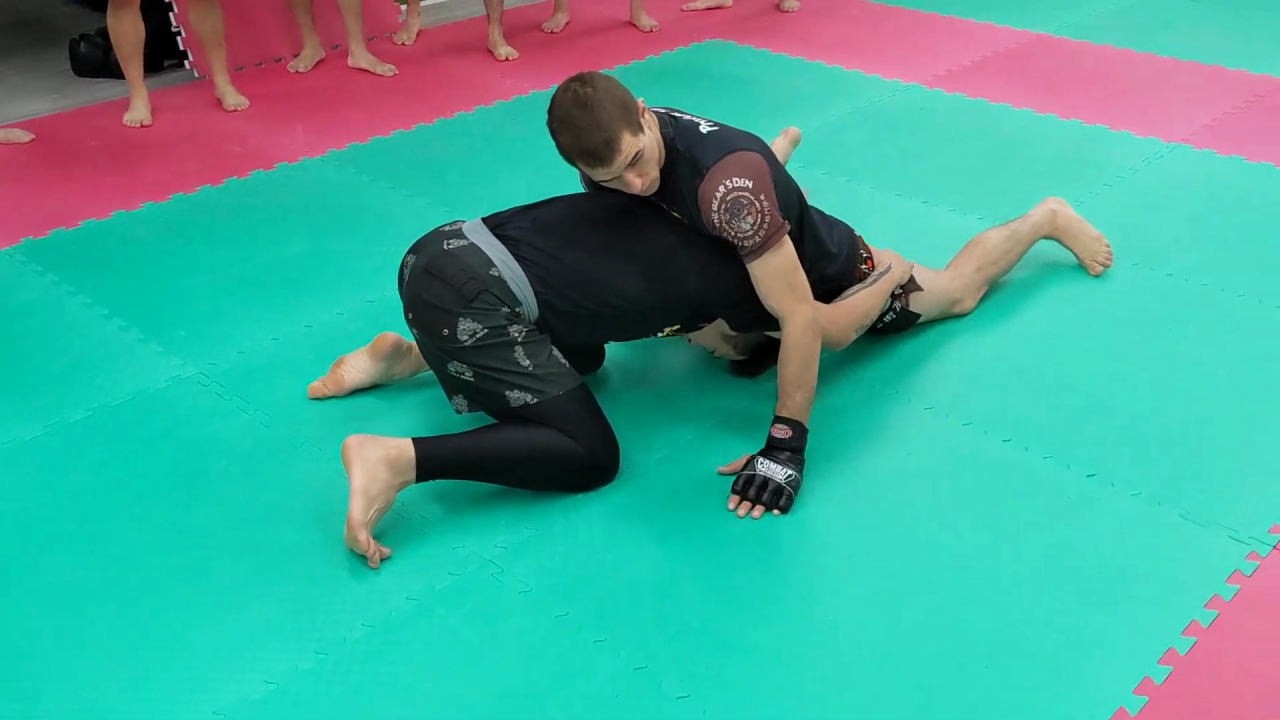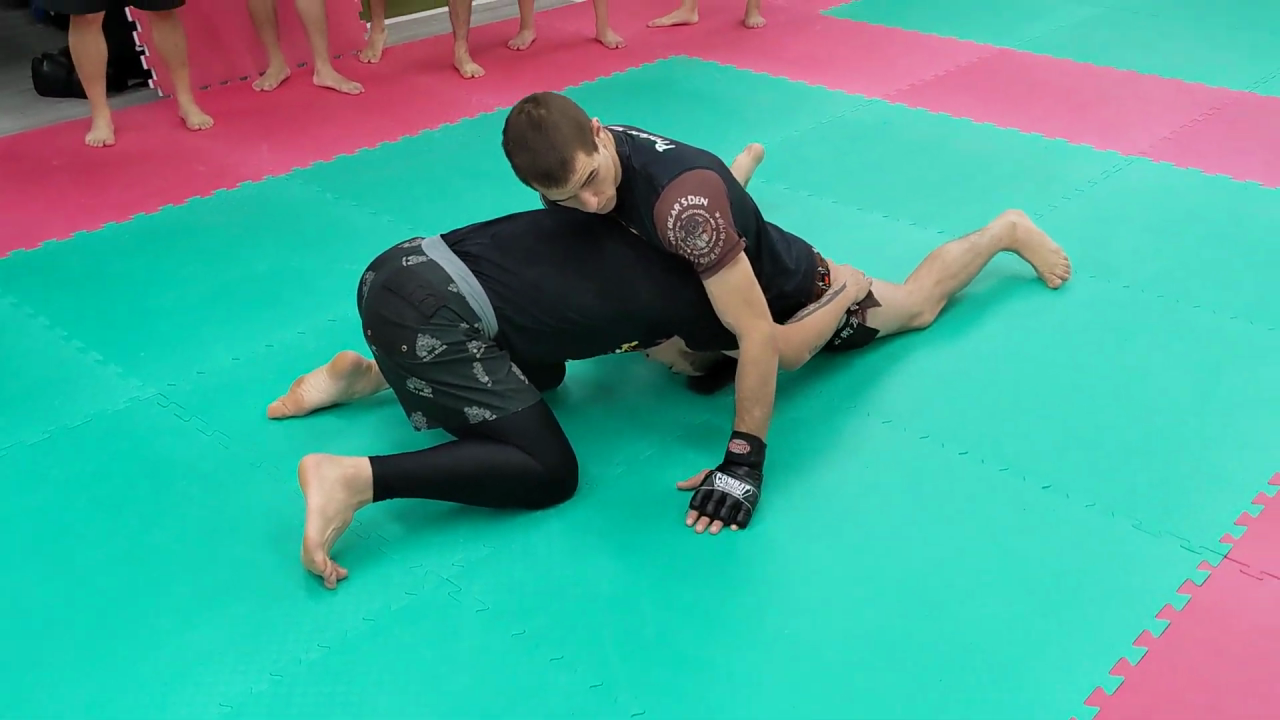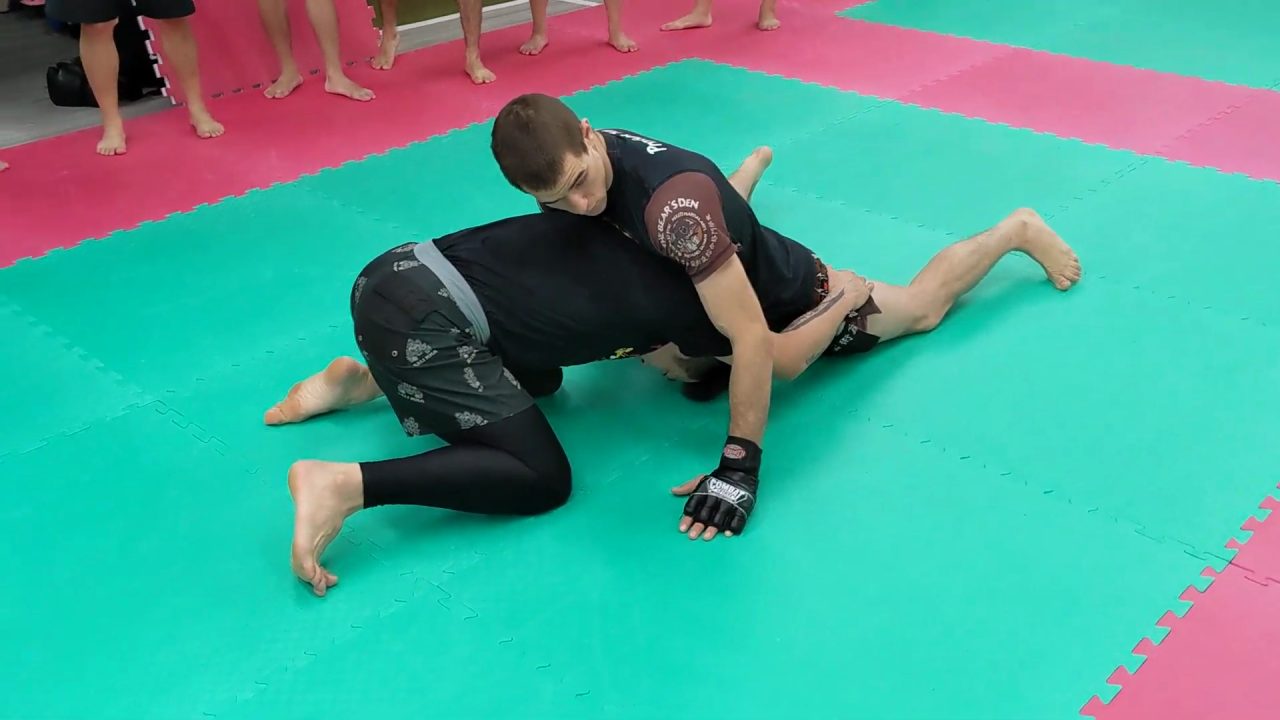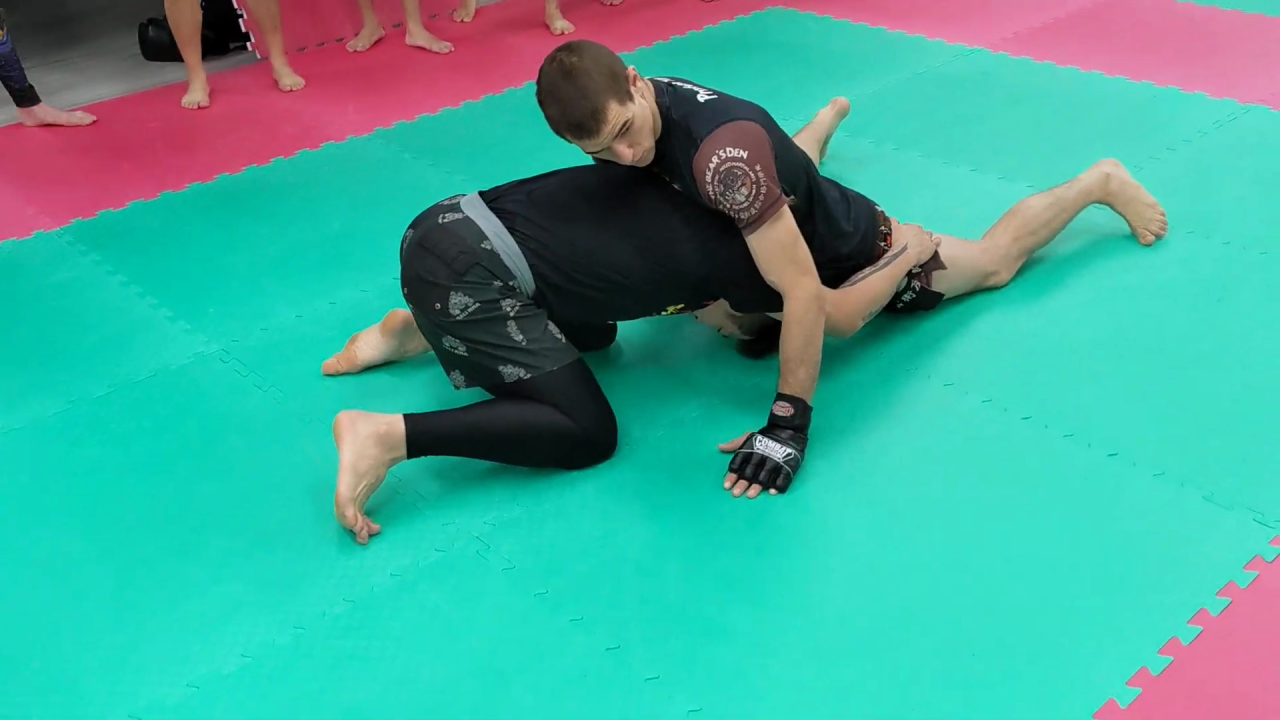
dt=0.5s
person 1, frame 1
left shoulder: (664, 208)
right shoulder: (722, 275)
right elbow: (826, 332)
right wrist: (893, 275)
left hip: (445, 247)
right hip: (473, 299)
left knee: (577, 358)
right knee: (586, 455)
left ankle: (402, 355)
right ankle: (395, 458)
person 1, frame 2
left shoulder: (621, 221)
right shoulder: (681, 293)
right elbow: (784, 350)
right wrist: (845, 291)
left hip: (405, 265)
right hip: (434, 312)
left knee: (539, 372)
right knee: (547, 470)
left ankle: (363, 373)
right ankle: (354, 477)
person 1, frame 3
left shoulder: (616, 233)
right shoulder: (676, 301)
right wrist: (847, 295)
left hip: (401, 269)
right hip: (424, 317)
left knee: (536, 377)
right knee: (538, 478)
left ankle: (360, 379)
right ankle: (344, 483)
person 1, frame 4
left shoulder: (668, 187)
right shoulder: (720, 254)
right wrist: (913, 255)
left hip: (448, 227)
right hip: (470, 275)
left knee: (589, 334)
right knee: (586, 430)
left ankle: (407, 335)
right ankle: (386, 437)
person 2, frame 1
left shoulder: (726, 183)
right shoulder: (609, 149)
left elbow: (800, 317)
left wrist: (785, 443)
left hip: (826, 269)
right hip: (737, 263)
left knee: (958, 289)
left ankle: (1045, 219)
right ankle: (777, 153)
person 2, frame 2
left shoulder: (682, 201)
right shoulder: (571, 166)
left elbow: (757, 334)
left wrist: (744, 458)
left hip: (785, 286)
right hip: (702, 281)
left knee: (916, 303)
person 2, frame 3
left shoulder: (674, 205)
right shoulder: (565, 167)
left elbow: (751, 337)
left wrist: (740, 463)
left hip: (787, 293)
right hip: (703, 285)
left knee: (923, 304)
left ankle: (1017, 230)
right ankle: (752, 168)
person 2, frame 4
left shoulder: (725, 154)
right shoulder: (620, 113)
left elbow: (804, 293)
left wrist: (788, 422)
left hip: (848, 245)
right hip: (786, 217)
left knee: (995, 259)
left ankle: (1100, 182)
right ankle: (827, 118)
